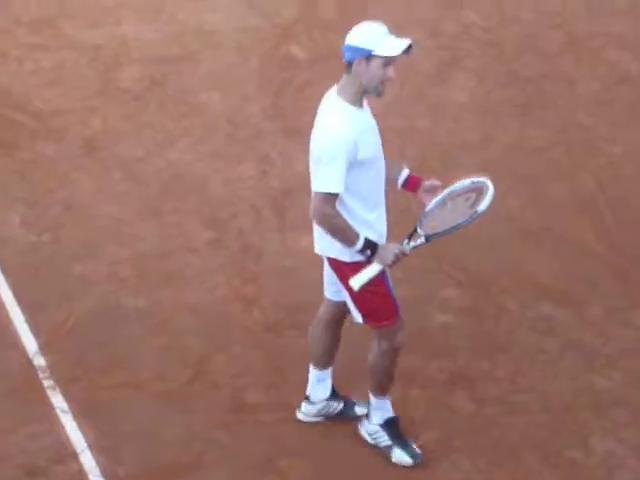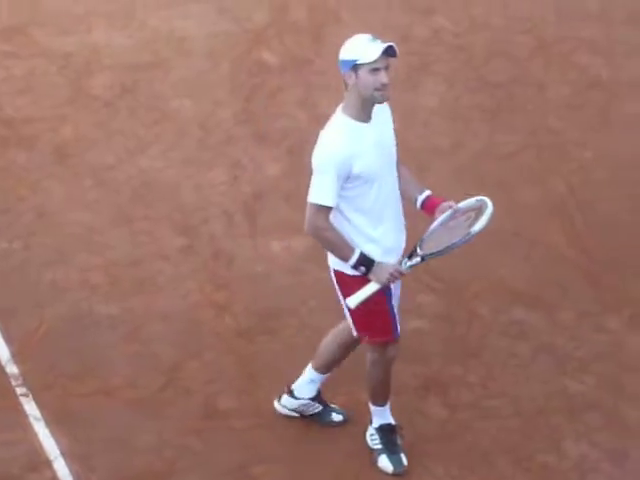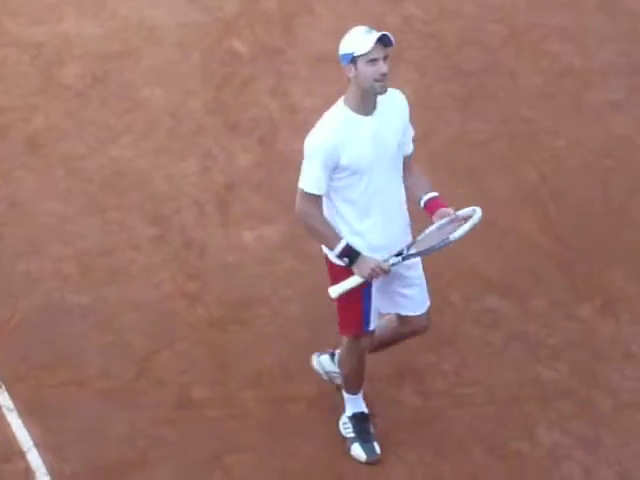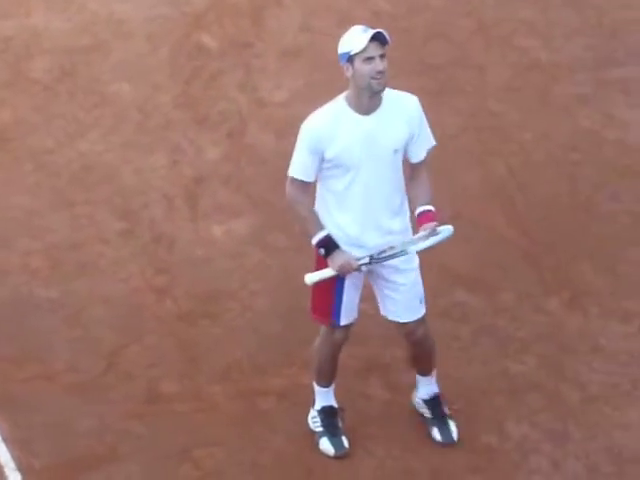
dt=0.2s
person 1, frame 1
left shoulder: (349, 99)
right shoulder: (340, 131)
right elbow: (322, 212)
left wrist: (411, 181)
right wrist: (372, 248)
left hip: (348, 242)
right hip: (352, 247)
left knee: (333, 310)
right knee: (390, 336)
left ankle: (318, 398)
right ankle: (381, 420)
person 1, frame 2
left shoulder: (381, 112)
right shoulder: (336, 146)
right elbow: (316, 223)
left wrist: (430, 201)
right wrist: (366, 265)
left hip: (387, 251)
right hip: (361, 263)
left knee: (356, 330)
right knee: (384, 347)
left ankle: (301, 395)
right ankle: (382, 428)
person 1, frame 3
left shoulder: (396, 104)
right shoulder: (327, 135)
right elbow: (305, 208)
left wrist: (433, 203)
right wrist: (352, 257)
left hip: (397, 245)
right hip: (354, 255)
left knee: (415, 322)
right knee: (358, 338)
left ankle: (334, 361)
right ankle: (354, 415)
person 1, frame 4
left shoulder: (408, 108)
right shoulder: (319, 125)
left elbow: (415, 171)
right elbow: (296, 191)
left wrist: (425, 215)
right wrist: (329, 248)
left hip: (394, 243)
right hip: (342, 248)
left knee: (416, 331)
right knee: (334, 334)
left ankle: (429, 395)
right ankle: (323, 409)
